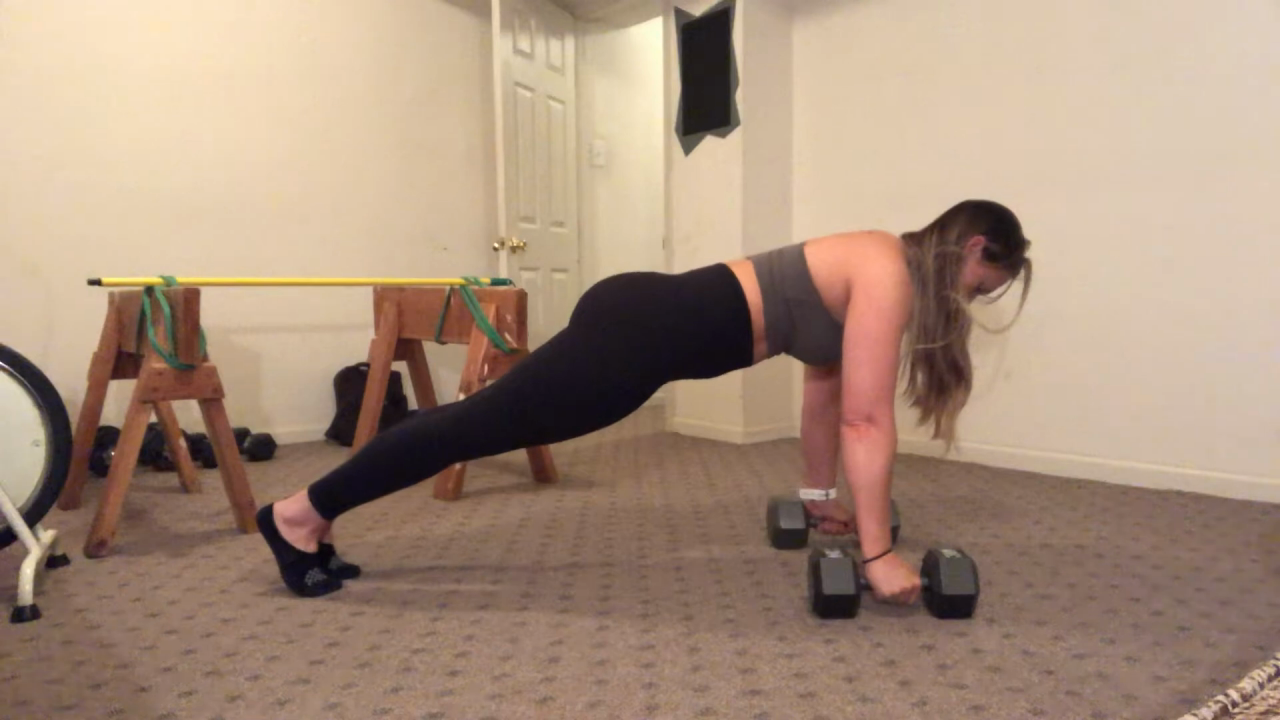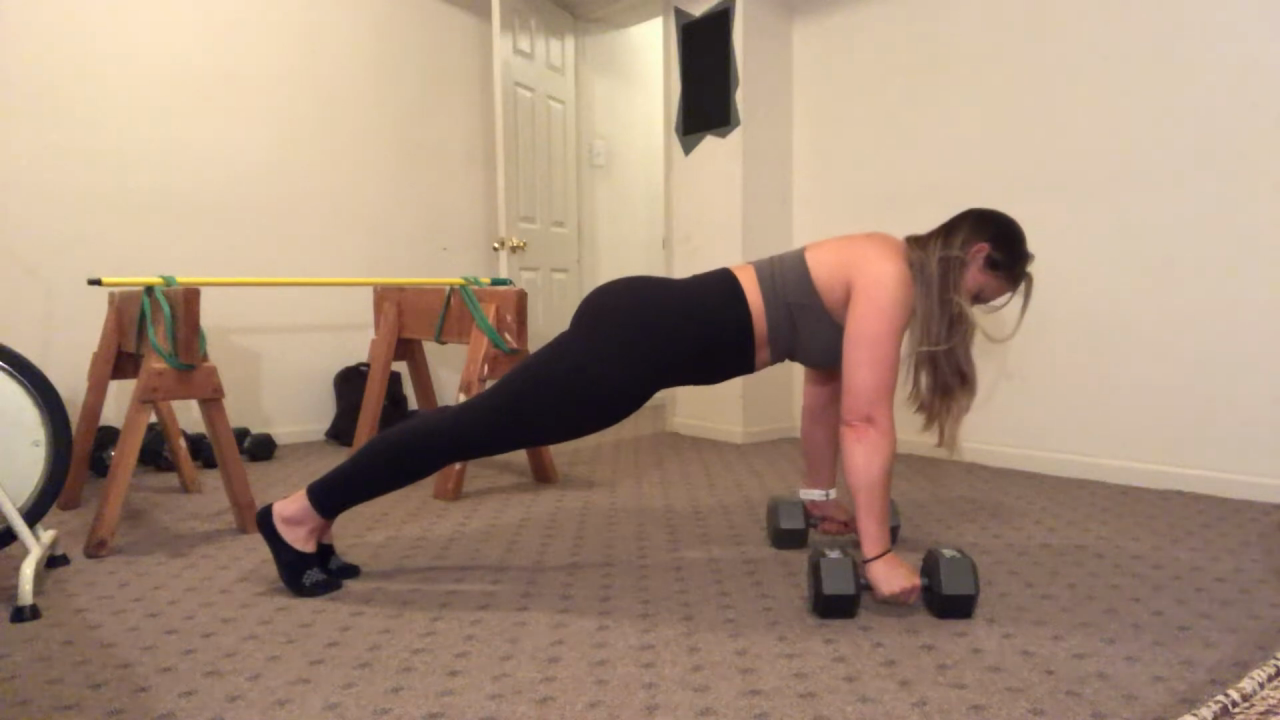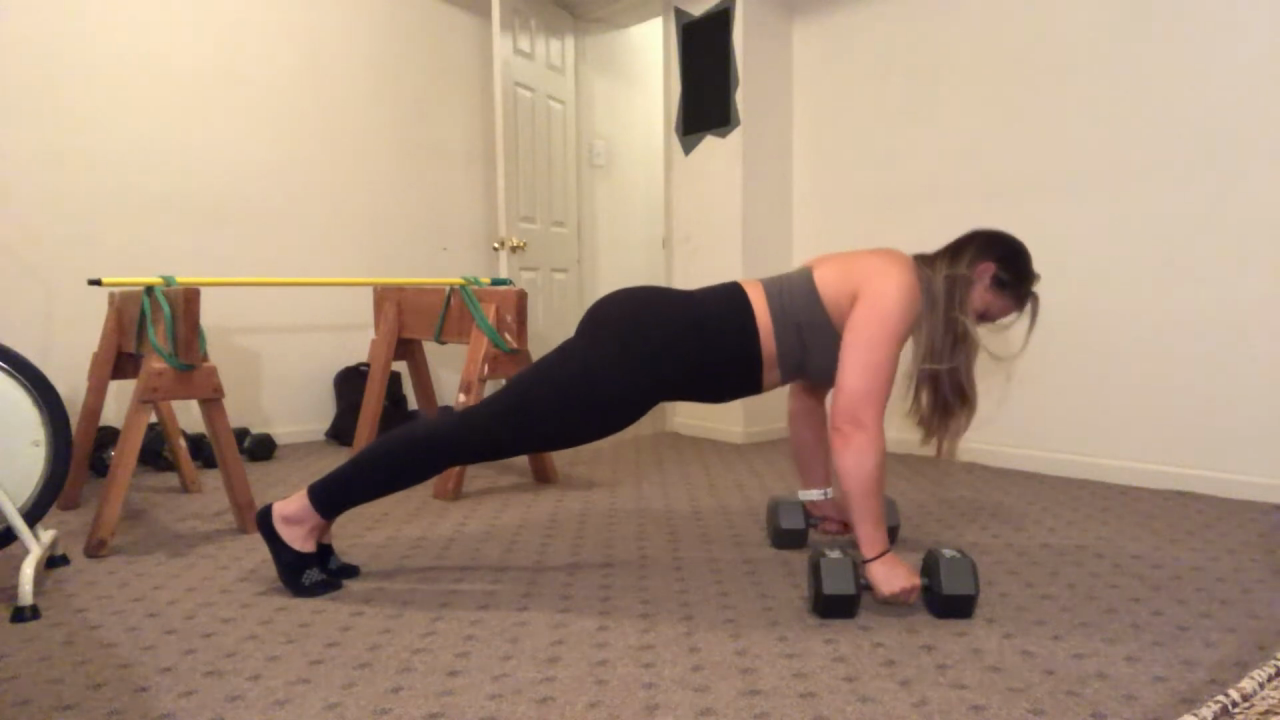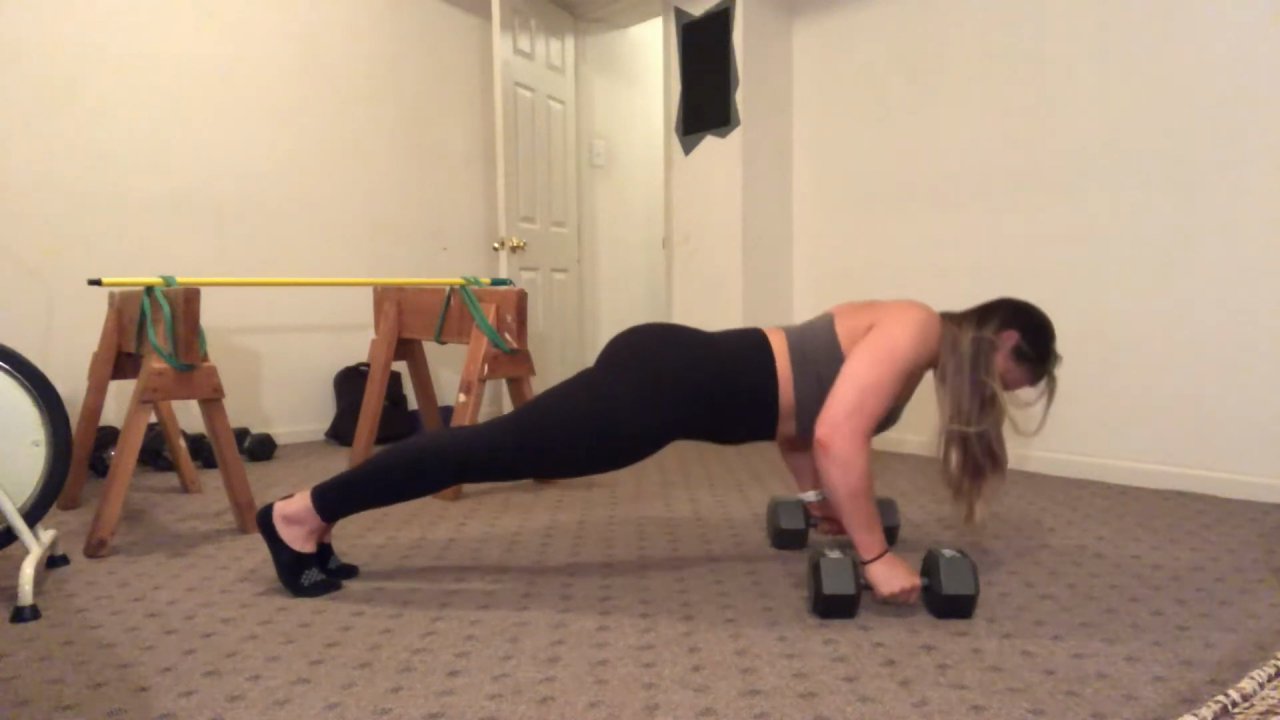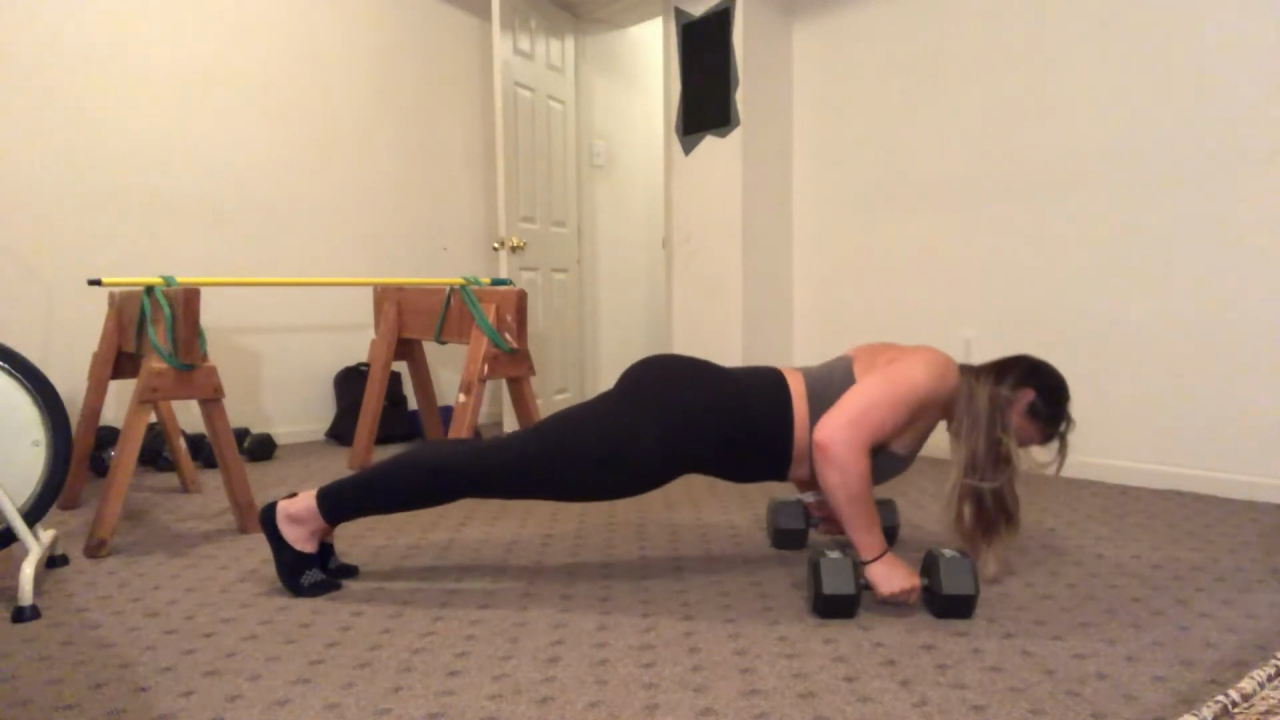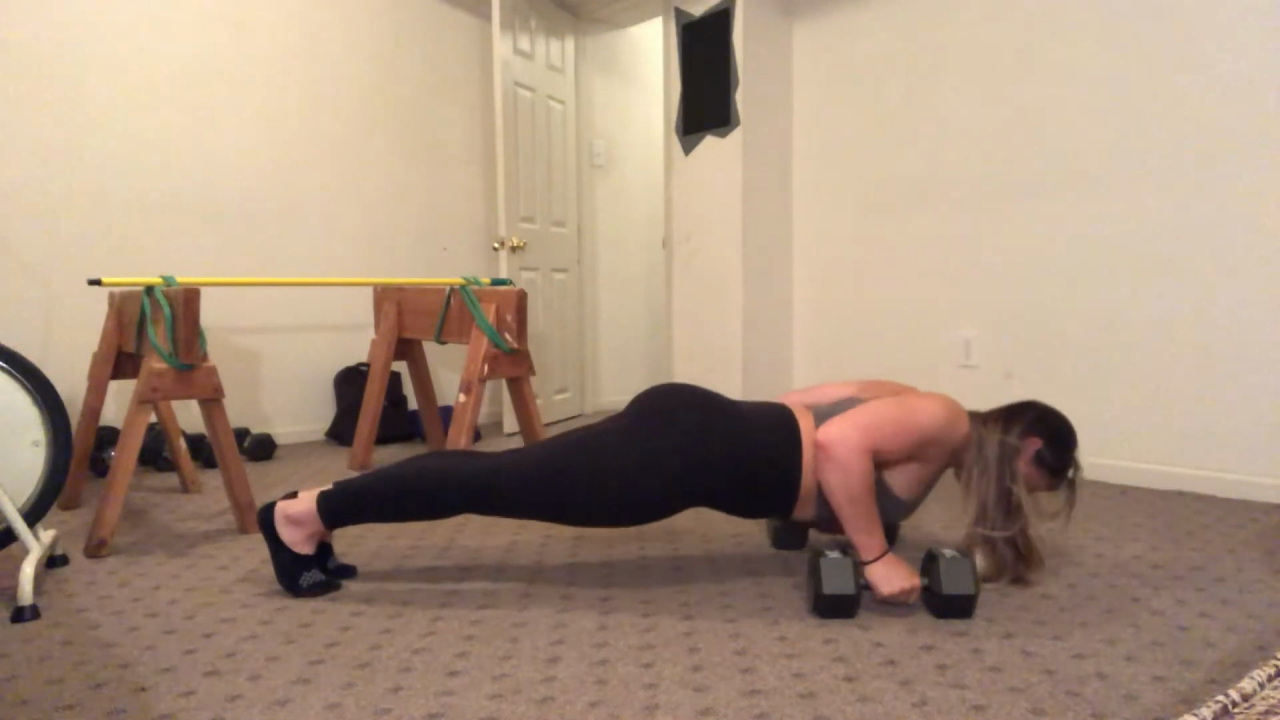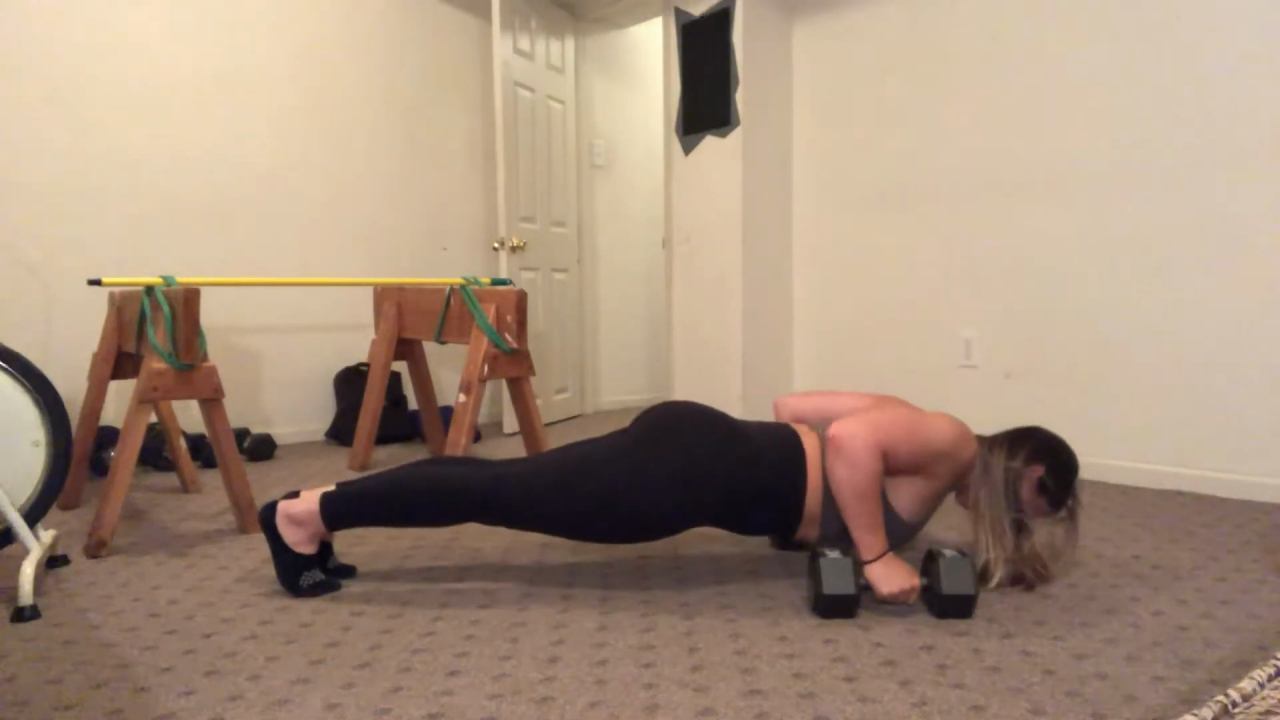
dt=0.5s
person 1, frame 1
left shoulder: (873, 266)
right shoulder: (890, 273)
left elbow: (824, 388)
right elbow: (865, 419)
left wrist: (819, 496)
right wrist: (878, 553)
left hip: (650, 321)
right hip: (642, 330)
left knee: (484, 423)
right knee: (481, 426)
left ankle: (317, 512)
right ankle: (300, 514)
person 1, frame 2
left shoulder: (877, 269)
right shoulder: (891, 272)
left elbow: (825, 390)
right elbow: (865, 419)
left wrist: (819, 496)
right wrist: (878, 554)
left hip: (655, 326)
right hip: (645, 334)
left knee: (485, 424)
right knee: (481, 426)
left ankle: (317, 515)
right ankle: (300, 511)
person 1, frame 3
left shoulder: (882, 286)
right shoulder: (900, 285)
left elbow: (811, 392)
right elbow: (856, 423)
left wrist: (821, 499)
right wrist: (877, 554)
left hip: (660, 340)
right hip: (652, 347)
left knee: (487, 433)
right knee: (482, 431)
left ankle: (316, 517)
right ankle: (298, 515)
person 1, frame 4
left shoulder: (897, 331)
right shoulder: (918, 329)
left elbow: (797, 419)
right elbow: (837, 436)
left wrist: (821, 501)
right wrist: (876, 557)
left hip: (679, 375)
right hip: (669, 386)
left knee: (495, 449)
right knee: (493, 450)
left ankle: (318, 514)
right ankle: (301, 514)
person 1, frame 5
left shoulder: (912, 377)
right shoulder: (937, 377)
right elbow: (836, 442)
left wrist: (829, 507)
right wrist: (876, 557)
left hip: (690, 405)
right hip: (685, 417)
left knee: (503, 463)
right knee: (497, 467)
left ankle: (319, 511)
right ankle: (306, 513)
person 1, frame 6
left shoulder: (912, 405)
right shoulder: (946, 424)
right elbow: (840, 446)
left wrist: (825, 511)
right wrist: (876, 557)
left hip: (699, 429)
right hip: (691, 452)
left knee: (503, 474)
right knee: (499, 483)
left ankle: (322, 507)
right ankle: (303, 514)
person 1, frame 7
left shoulder: (920, 431)
right shoulder: (954, 444)
left elbow: (791, 404)
right elbow: (849, 440)
left wrist: (819, 511)
right wrist: (877, 557)
left hip: (698, 447)
right hip: (694, 473)
left knee: (505, 484)
right knee: (500, 494)
left ankle: (322, 502)
right ankle: (306, 513)
